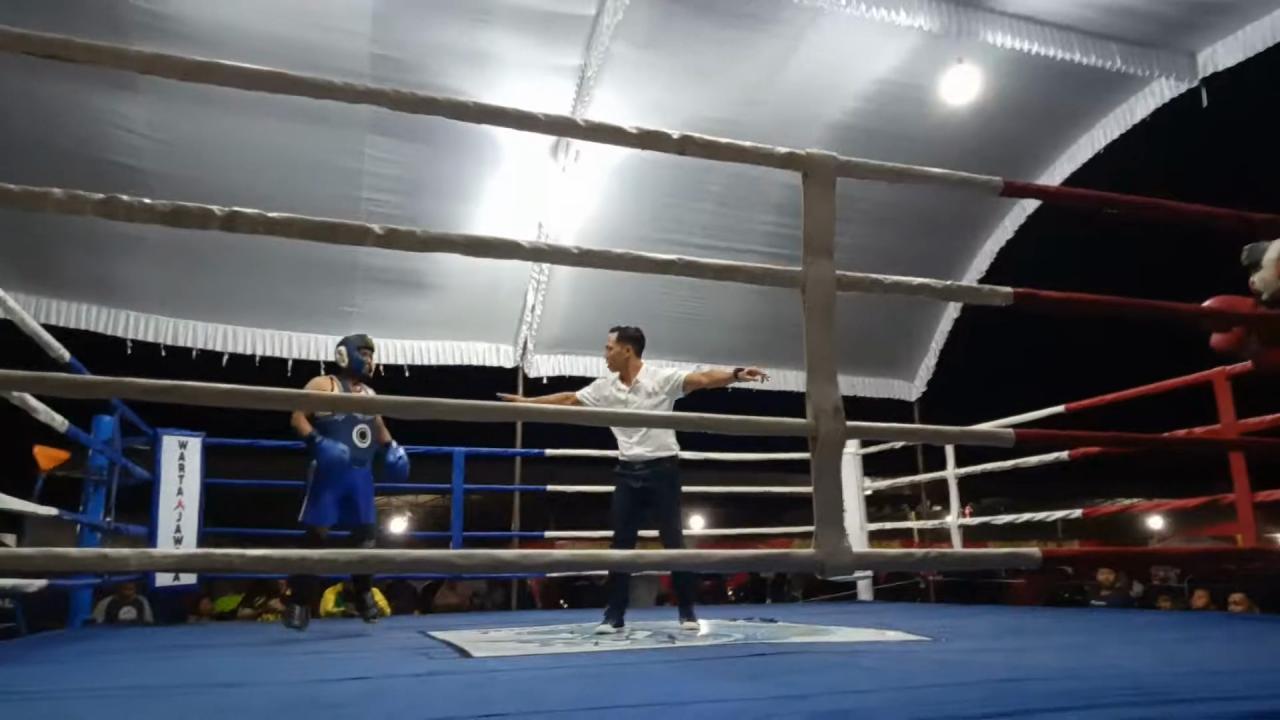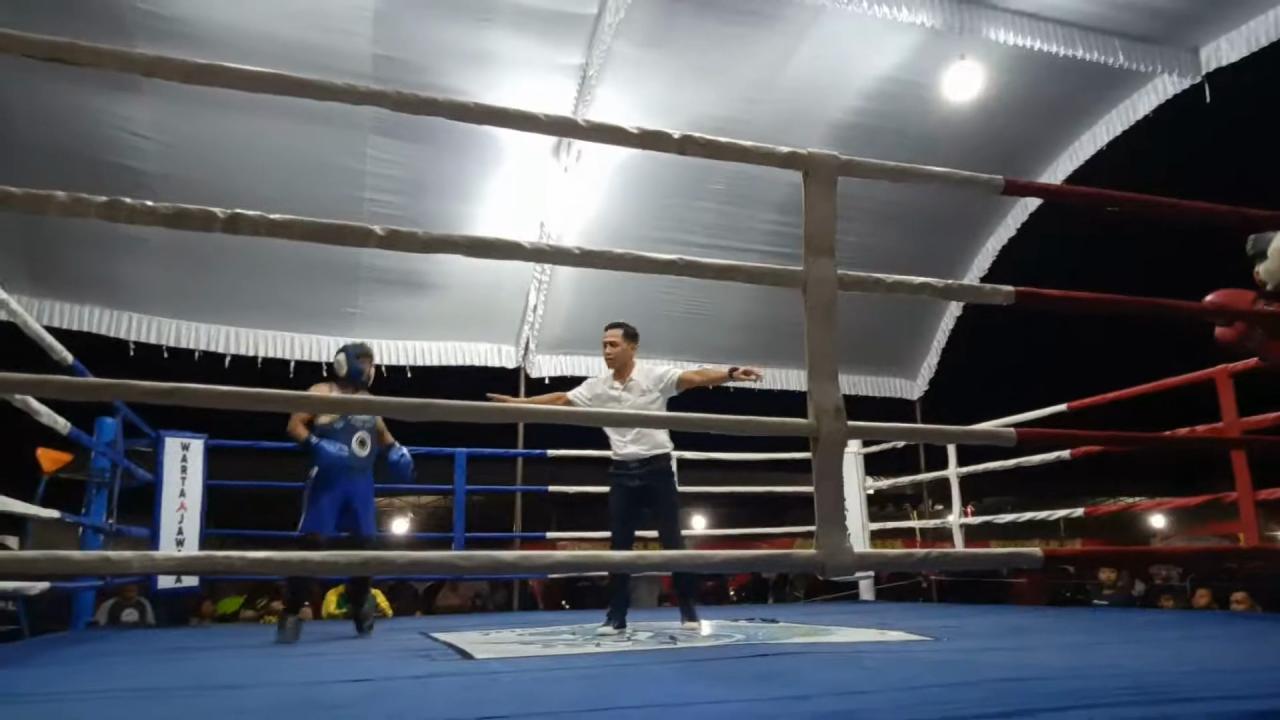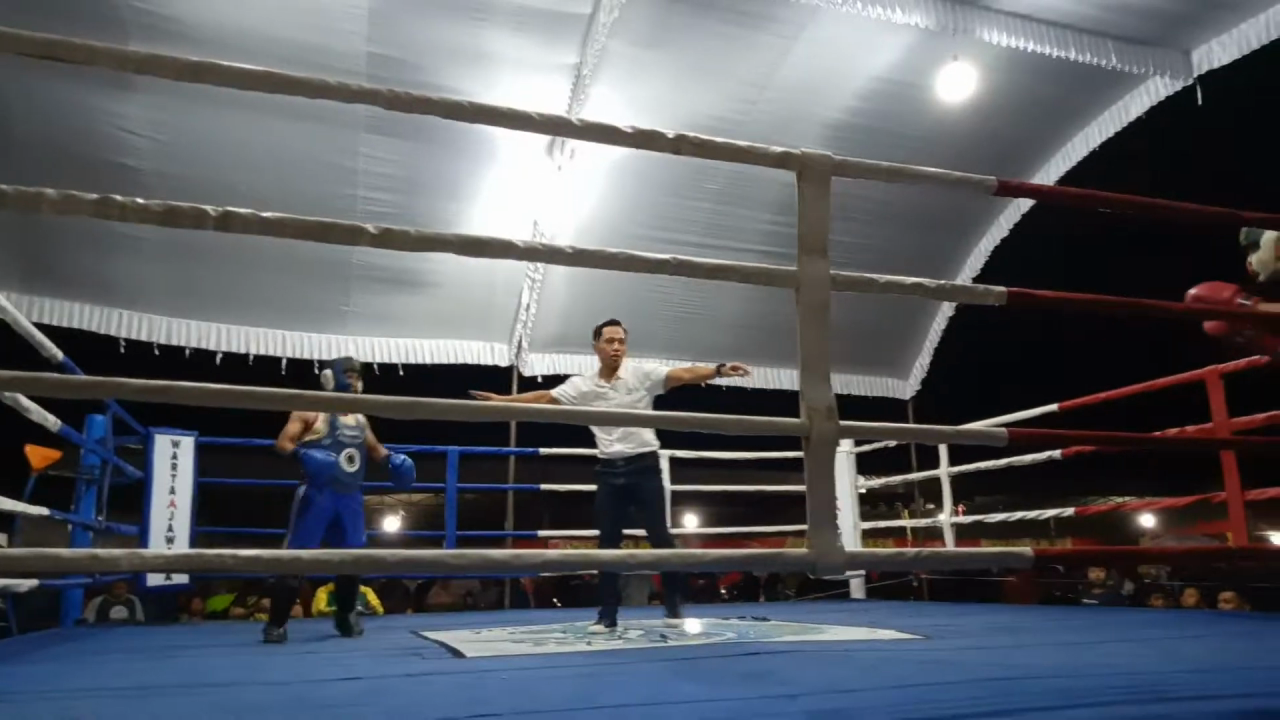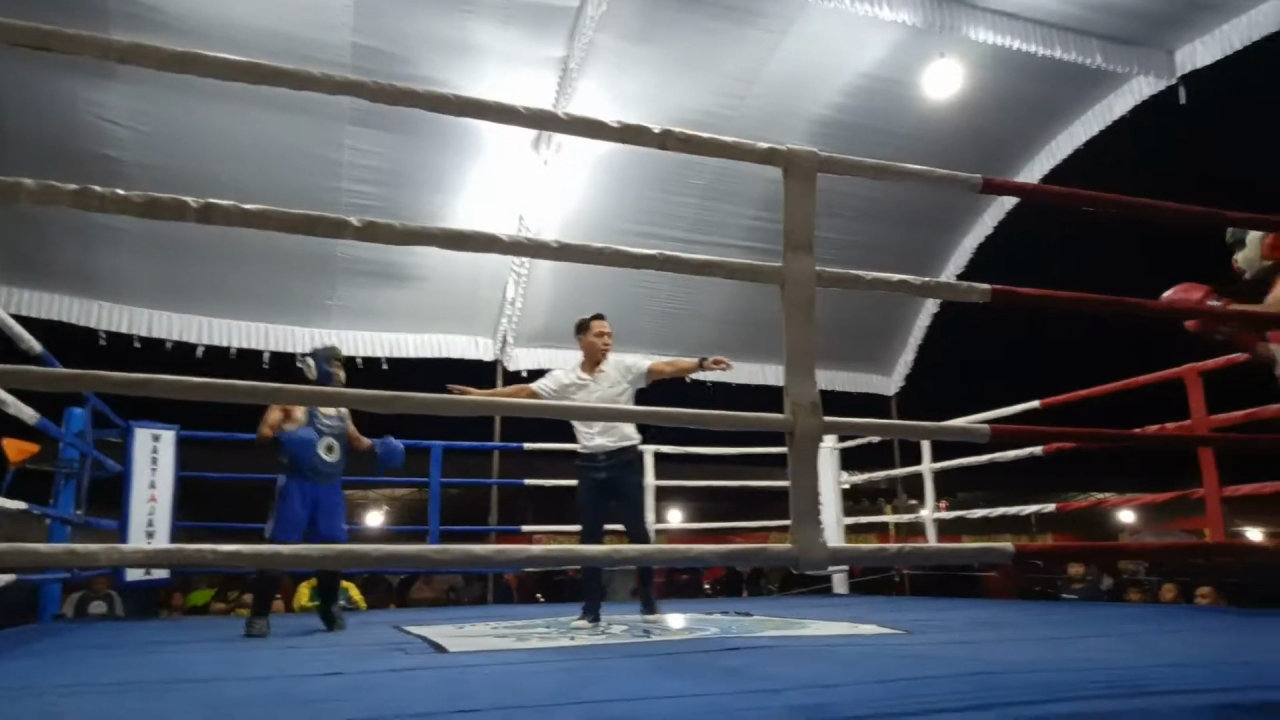
dt=0.1s
person 1, frame 1
left shoulder: (662, 379)
right shoulder: (603, 388)
left elbow: (703, 379)
right elbow: (569, 399)
left wrist: (737, 374)
right wrist: (527, 401)
left hip: (662, 470)
right hip: (628, 473)
left knee: (673, 541)
right knee: (622, 543)
left ankle: (687, 611)
right ankle: (614, 616)
person 1, frame 2
left shoulder: (655, 377)
right shoulder: (596, 387)
left elbow: (697, 377)
right elbow: (560, 400)
left wrist: (731, 373)
right wrist: (518, 402)
left hip: (656, 468)
right hip: (622, 472)
left knee: (672, 538)
right knee: (619, 544)
left ankle: (688, 609)
right ankle: (616, 617)
person 1, frame 3
left shoulder: (643, 375)
right shoulder: (582, 385)
left elbow: (684, 375)
right elbow: (545, 398)
left wrist: (719, 370)
right wrist: (502, 400)
left hip: (643, 466)
right hip: (609, 471)
left knee: (660, 536)
right knee: (608, 542)
left ankle: (673, 606)
right ankle: (607, 615)
person 1, frame 4
left shoulder: (625, 368)
right shoulder: (562, 379)
left elbow: (665, 368)
right elbow: (524, 392)
left wrist: (701, 364)
right wrist: (481, 394)
left hip: (624, 460)
right hip: (590, 465)
left knee: (637, 531)
right knee: (590, 537)
left ankle: (648, 601)
right ankle: (590, 610)
person 2, frame 1
left shoulder: (369, 394)
right shoulder: (324, 386)
left elbow: (379, 429)
right elbow: (299, 418)
left wrist: (391, 448)
right wrist: (317, 441)
left hip: (362, 473)
right hip: (331, 470)
left knee: (365, 534)
right knee: (317, 533)
left ankle: (363, 596)
right ankle: (300, 603)
person 2, frame 2
right shoulder: (323, 393)
left elbow: (382, 433)
right elbow: (294, 424)
left wrist: (395, 449)
right wrist: (315, 445)
left hip: (362, 482)
right hip: (330, 479)
left knee: (364, 544)
right knee: (315, 541)
left ankle: (360, 606)
right ankle: (291, 614)
person 2, frame 3
left shoulder: (359, 418)
right shoulder: (310, 410)
left elbow: (373, 448)
right elbow: (283, 441)
left wrist: (392, 459)
right wrist: (302, 455)
left hip: (350, 497)
right hip: (317, 495)
left ankle: (346, 615)
right ankle: (276, 623)
person 2, frame 4
left shoulder: (340, 408)
right shoulder: (292, 400)
left elbow: (354, 440)
right elbow: (264, 430)
left wrist: (378, 446)
right wrist: (282, 440)
left hip: (330, 487)
right hip: (297, 485)
right knee: (281, 549)
left ankle: (329, 607)
right ankle: (259, 615)
